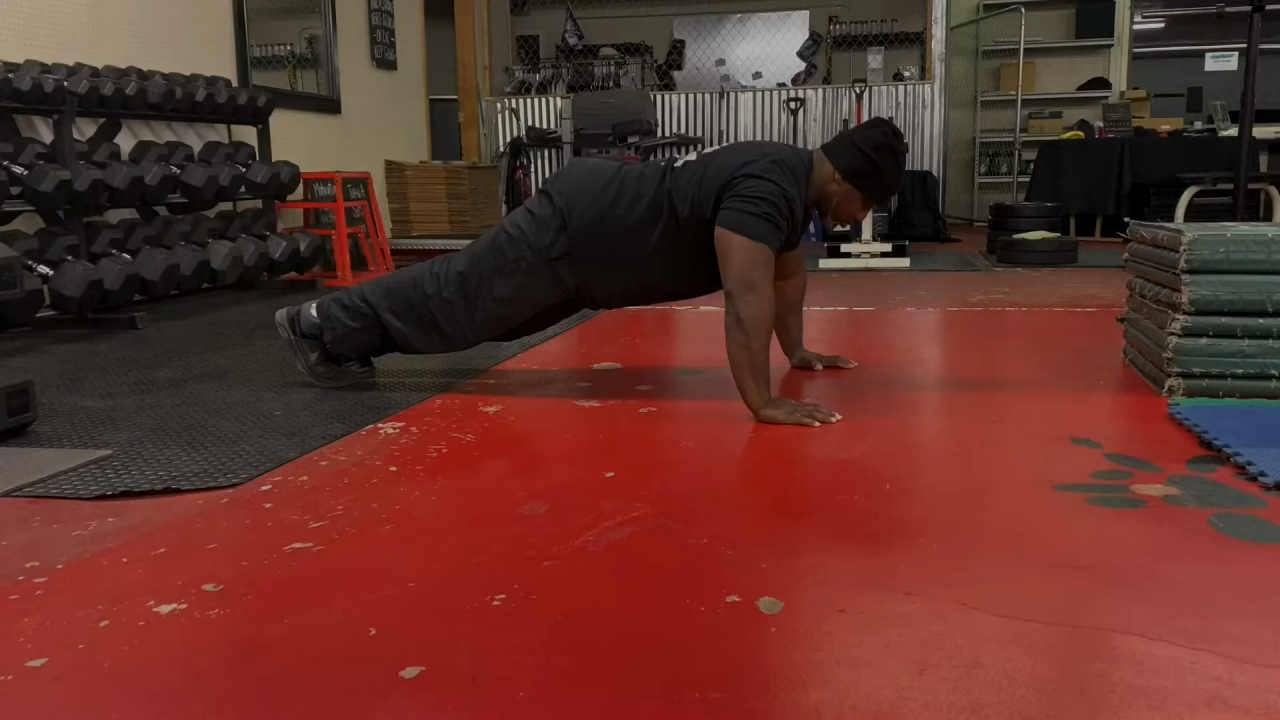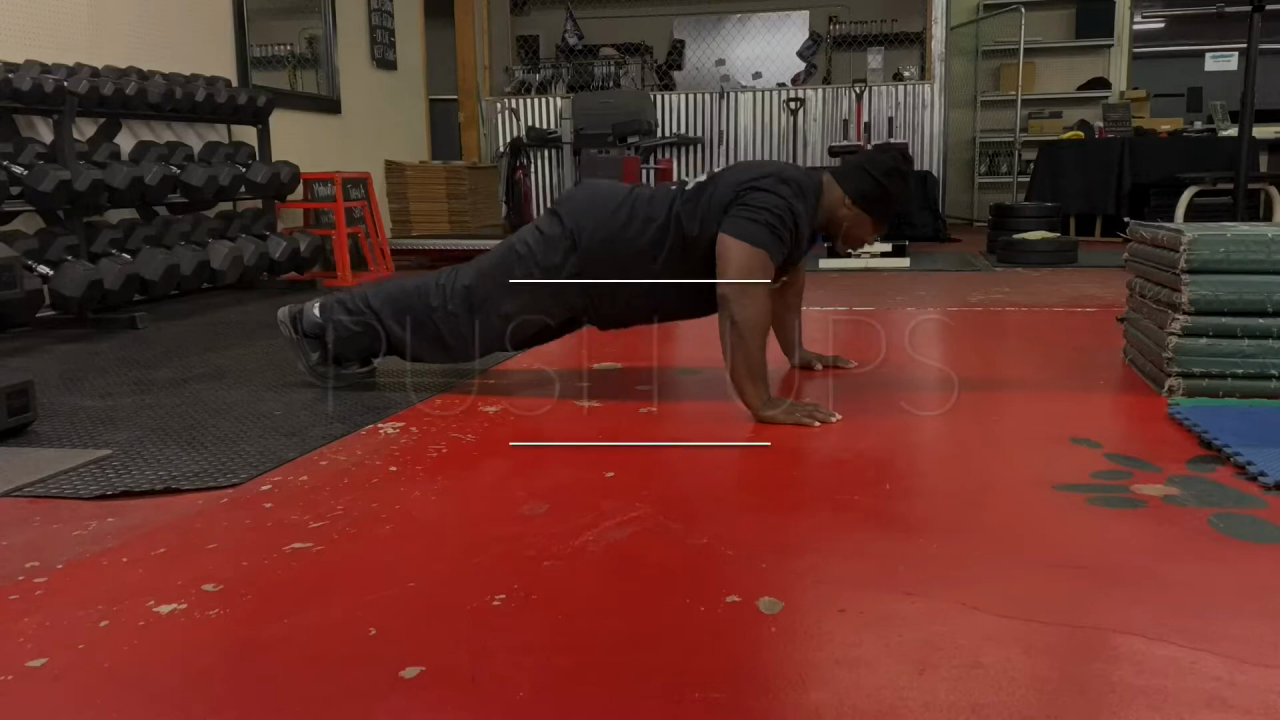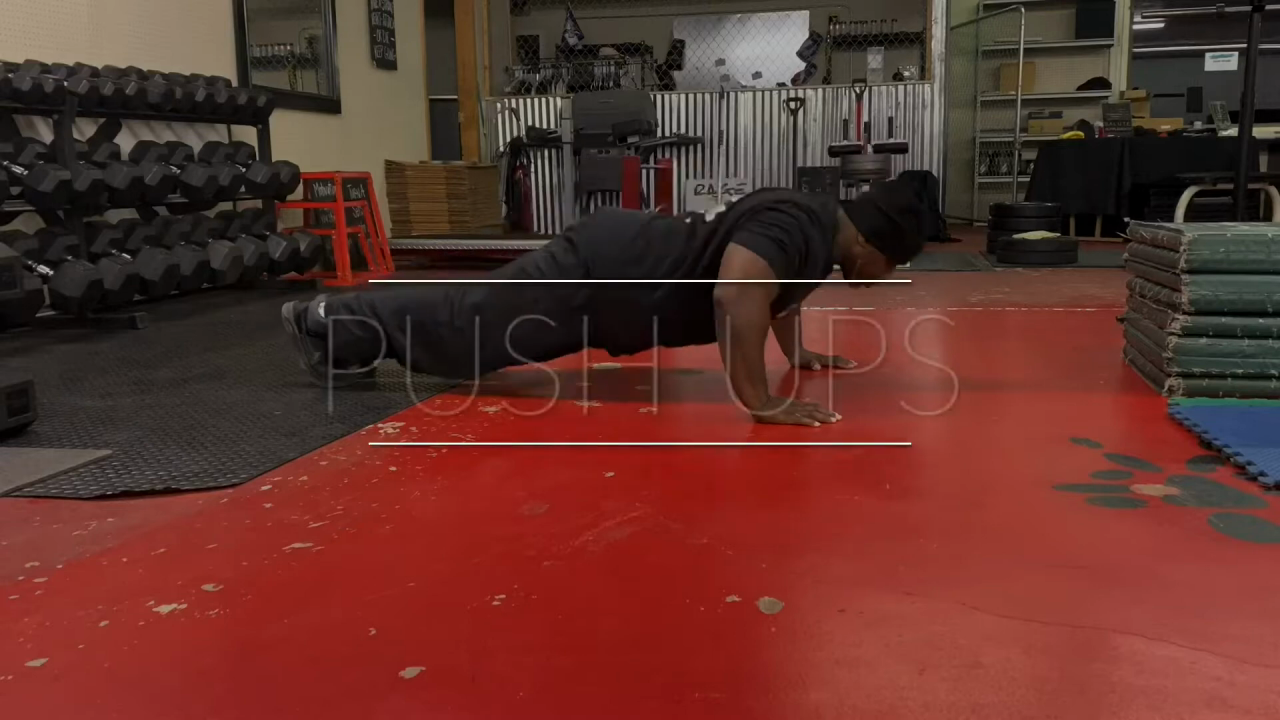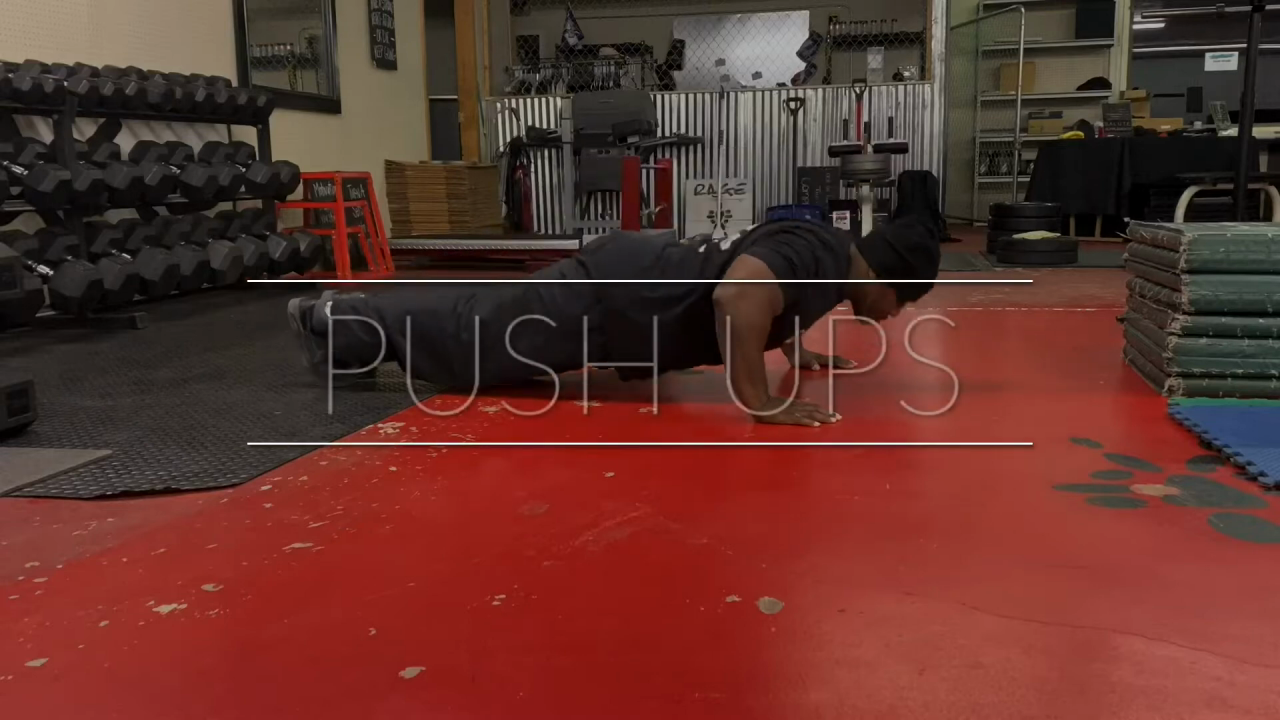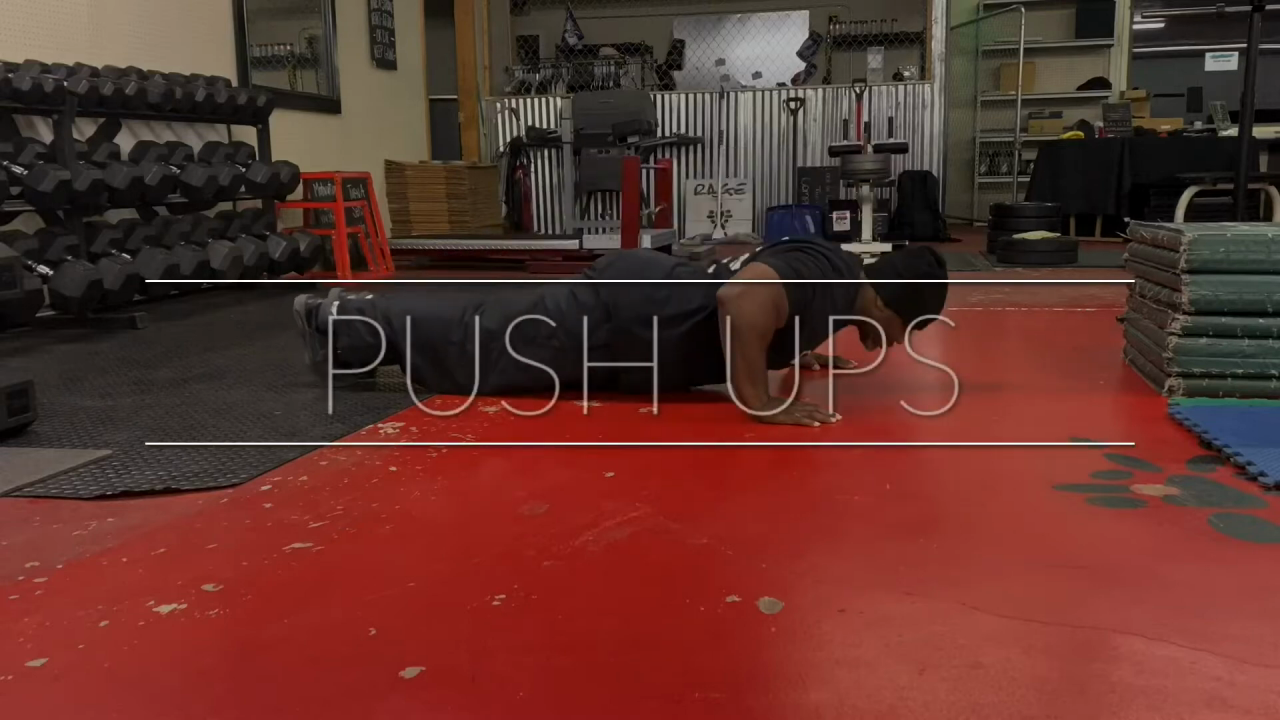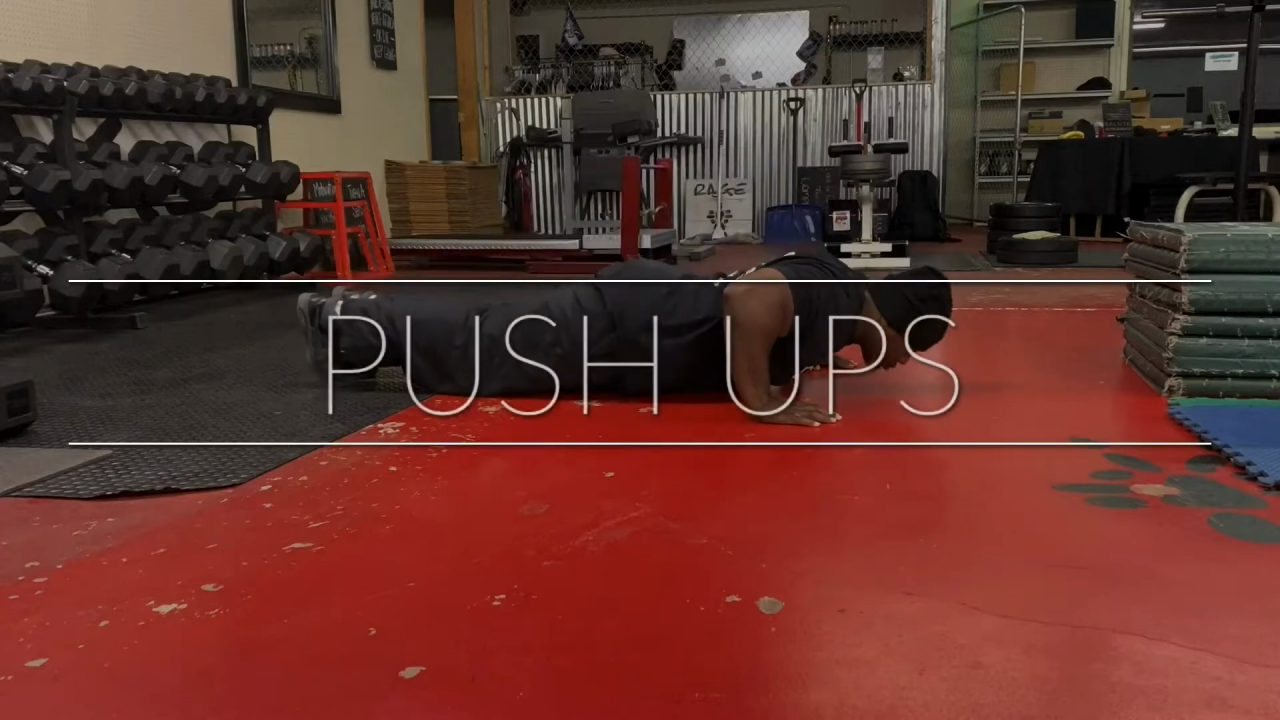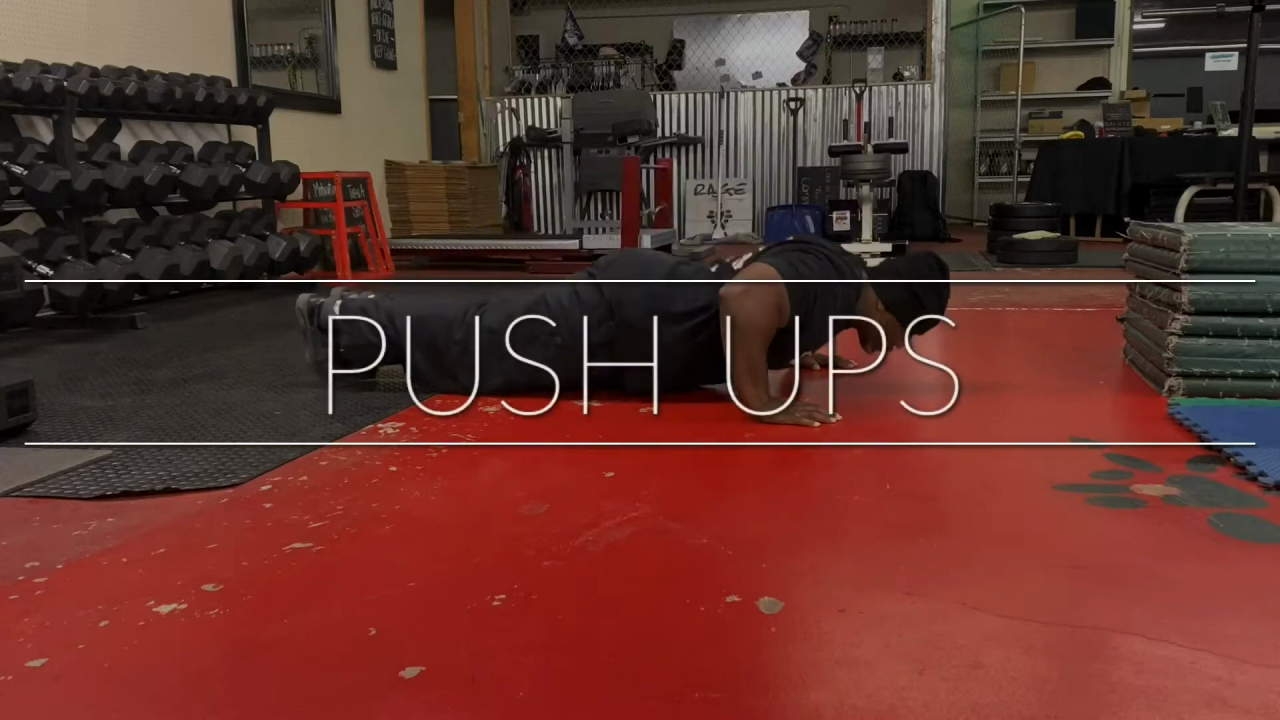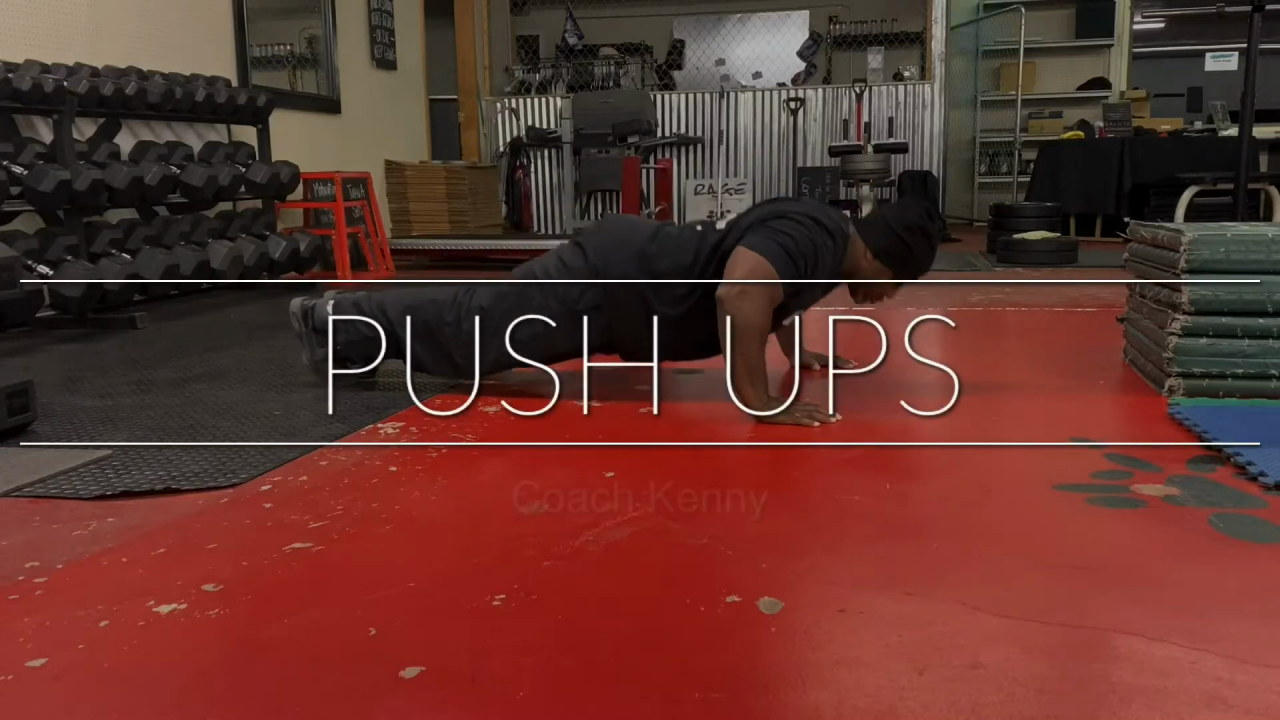
dt=0.2s
person 1, frame 1
left shoulder: (797, 182)
right shoulder: (771, 186)
left elbow: (785, 268)
right elbow: (747, 288)
left wrist: (797, 350)
right wrist: (762, 402)
left hip: (597, 232)
right hip: (576, 226)
left knee: (489, 311)
right knee: (453, 303)
left ankle: (343, 331)
right ankle: (319, 323)
person 1, frame 2
left shoulder: (807, 201)
right shoulder: (784, 202)
left elbow: (782, 274)
right elbow: (738, 291)
left wrist: (796, 351)
right wrist: (761, 402)
left hip: (603, 251)
right hip: (584, 248)
left knee: (478, 311)
right knee: (456, 314)
left ankle: (342, 326)
right ankle: (322, 322)
person 1, frame 3
left shoulder: (817, 228)
right shoulder: (802, 231)
left elbow: (770, 283)
right elbow: (735, 297)
left wrist: (795, 351)
right wrist: (760, 403)
left hip: (617, 267)
right hip: (598, 274)
left knee: (478, 318)
right knee: (461, 327)
left ankle: (345, 322)
right ankle: (324, 320)
person 1, frame 4
left shoulder: (830, 254)
right shoulder: (818, 260)
right elbow: (735, 297)
left wrist: (794, 347)
right wrist: (760, 403)
left hip: (629, 284)
right hip: (607, 303)
left knee: (488, 321)
right knee: (470, 337)
left ankle: (354, 312)
right ankle: (330, 319)
person 1, frame 5
left shoulder: (836, 274)
right shoulder: (831, 288)
right elbow: (738, 297)
left wrist: (798, 351)
right wrist: (759, 400)
left hip: (637, 297)
right hip: (615, 321)
left knee: (492, 326)
right knee: (472, 345)
left ankle: (358, 316)
right ankle: (336, 318)
person 1, frame 6
left shoulder: (837, 288)
right shoulder: (836, 298)
right elbow: (746, 297)
left wrist: (804, 356)
right wrist: (759, 400)
left hip: (640, 306)
right hip: (617, 332)
left knee: (492, 328)
right knee: (476, 349)
left ankle: (363, 314)
right ankle: (338, 318)
person 1, frame 7
left shoulder: (837, 275)
right shoulder: (829, 282)
right elbow: (741, 298)
left wrist: (797, 354)
right wrist: (758, 399)
left hip: (634, 302)
right hip: (614, 316)
left knee: (488, 327)
right knee: (474, 342)
left ankle: (361, 314)
right ankle: (338, 318)
person 1, frame 8
left shoulder: (827, 241)
right shoulder: (810, 240)
right elbow: (738, 291)
left wrist: (797, 353)
right wrist: (757, 400)
left hip: (625, 275)
right hip: (605, 280)
left knee: (480, 320)
right knee: (467, 329)
left ankle: (352, 318)
right ankle: (332, 320)
